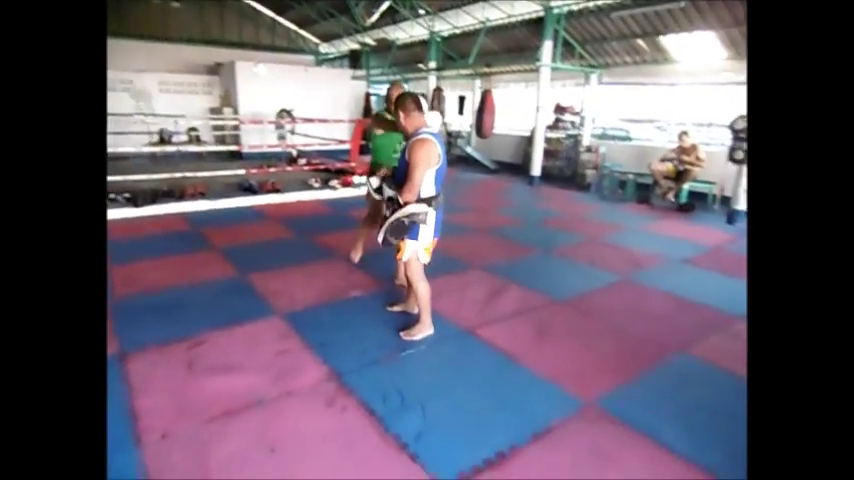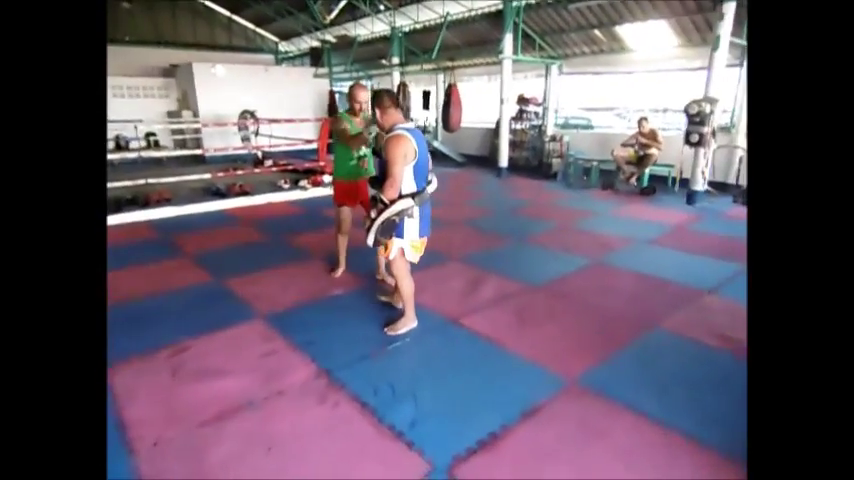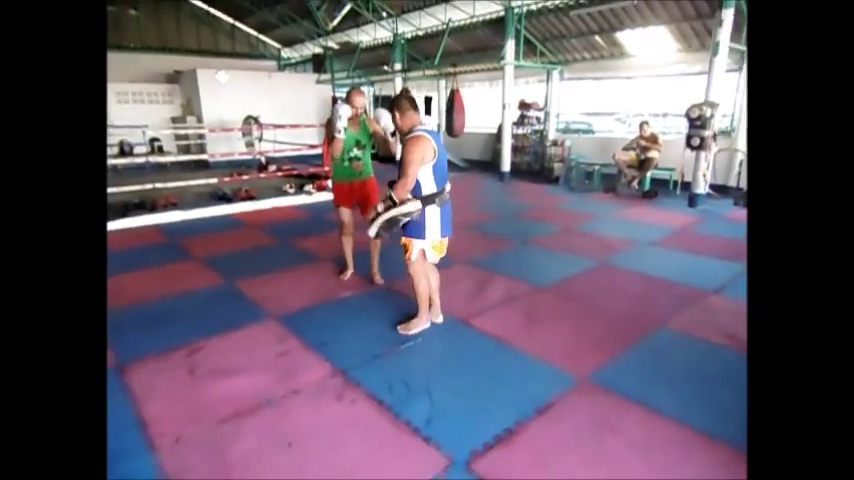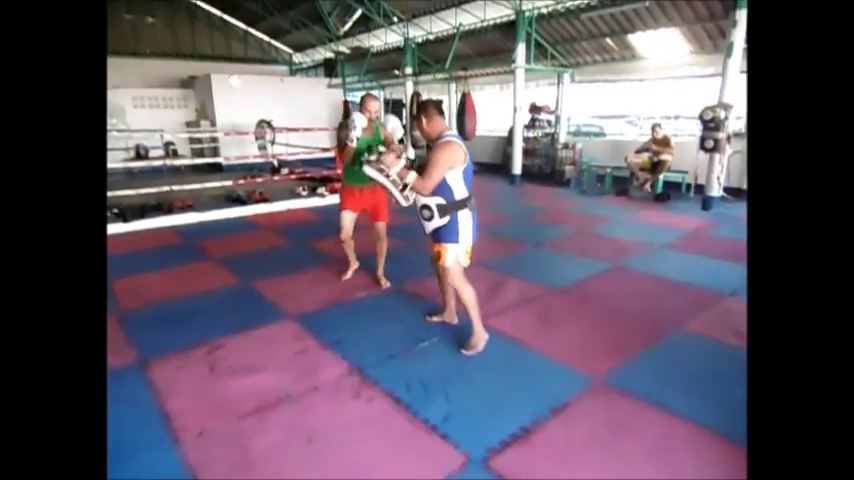
dt=0.3s
person 1, frame 1
left shoulder: (421, 144)
right shoulder: (430, 136)
left elbow: (411, 190)
left knee: (414, 269)
right knee: (411, 265)
left ankle: (425, 323)
right ankle: (411, 303)
person 1, frame 2
left shoulder: (396, 141)
right shoulder: (413, 133)
left elbow: (392, 186)
right elbow: (427, 171)
left hip: (406, 213)
right hip: (416, 208)
left knee: (398, 266)
right knee: (399, 260)
left ankle: (409, 316)
right ankle: (400, 297)
person 1, frame 3
left shoulder: (416, 142)
right shoulder: (428, 137)
left elbow: (405, 185)
left hip: (427, 216)
right hip: (433, 211)
left knee: (416, 268)
right knee: (427, 264)
left ankle: (422, 317)
right ankle: (434, 311)
person 1, frame 4
left shoulder: (446, 148)
right shoulder: (448, 143)
left elbow: (425, 186)
right elbow: (429, 179)
left wrist: (397, 167)
right wrist: (401, 165)
left hip: (456, 222)
right hip: (445, 220)
left knee: (455, 278)
right knee: (440, 266)
left ankle: (478, 331)
right ankle: (449, 312)
person 2, frame 1
right shoulder: (379, 119)
right elbow: (394, 127)
right hip: (382, 175)
right knee: (377, 215)
left ankle: (400, 275)
right ankle: (360, 242)
person 2, frame 2
left shoulder: (370, 119)
right shoulder: (340, 121)
right elbow: (351, 142)
right wrist: (369, 130)
left hip: (367, 180)
right hip: (345, 182)
right knee: (343, 228)
left ankle: (381, 271)
right ankle: (341, 263)
person 2, frame 3
left shoulder: (370, 124)
right shoulder: (333, 123)
left elbow: (391, 150)
right elbow: (334, 154)
left wrist: (389, 133)
right wrist: (339, 130)
left hip: (366, 182)
right hip: (342, 184)
right knee: (346, 228)
left ankle: (374, 269)
right ankle: (349, 266)
person 2, frame 4
left shoulder: (381, 130)
right shoulder: (346, 128)
left elbow: (399, 155)
right elbow: (344, 160)
left wrist: (394, 142)
right wrist: (352, 137)
left hip: (375, 188)
right hip: (351, 189)
left knee: (381, 234)
right knee: (344, 235)
left ankle: (379, 272)
right ankle: (352, 262)
